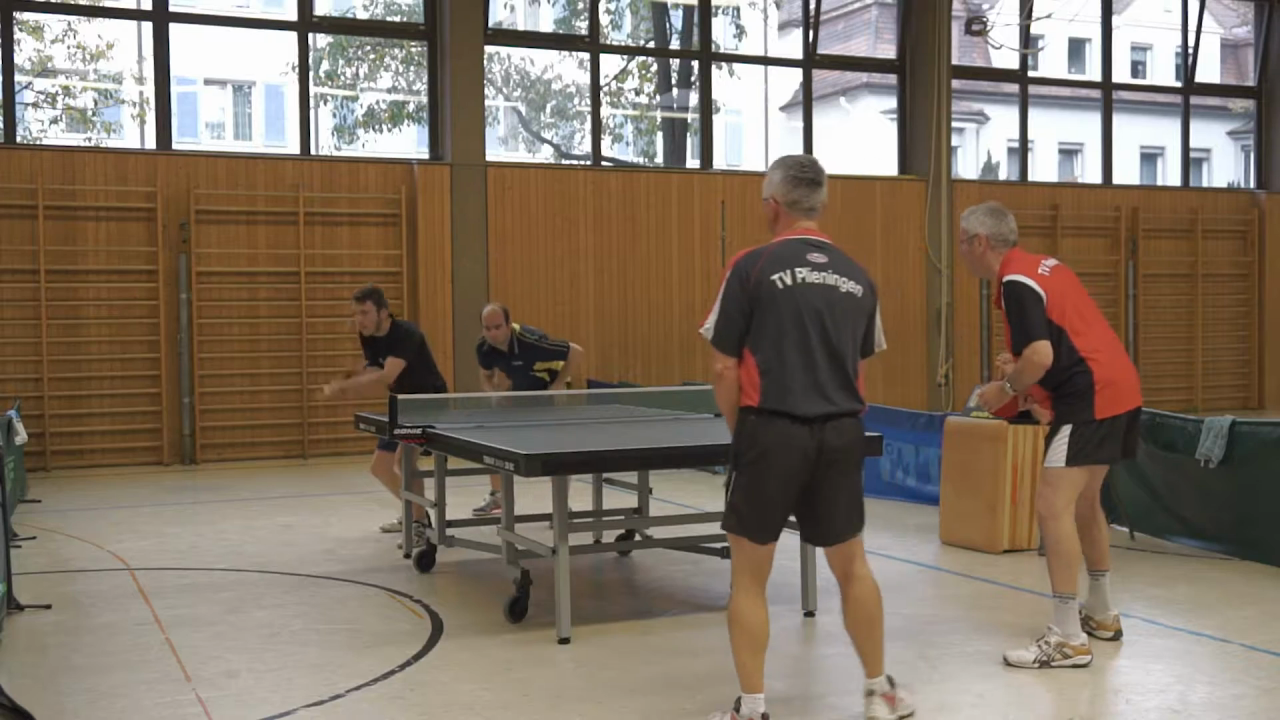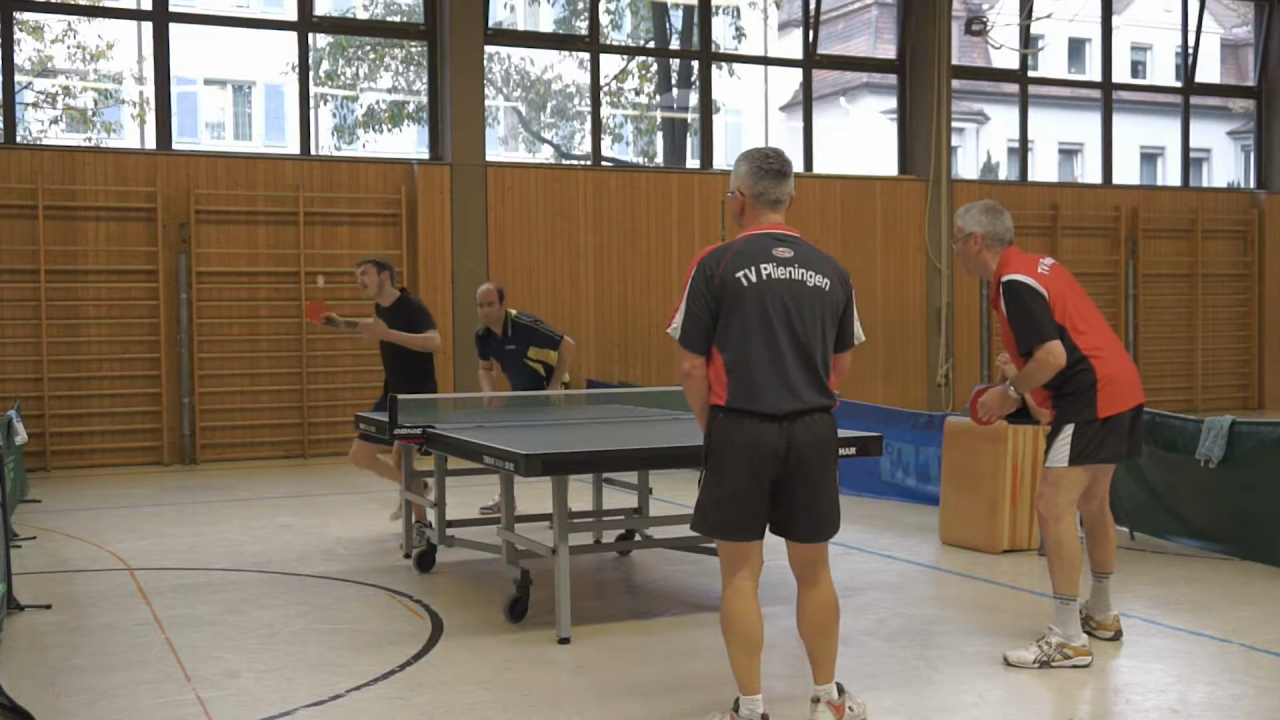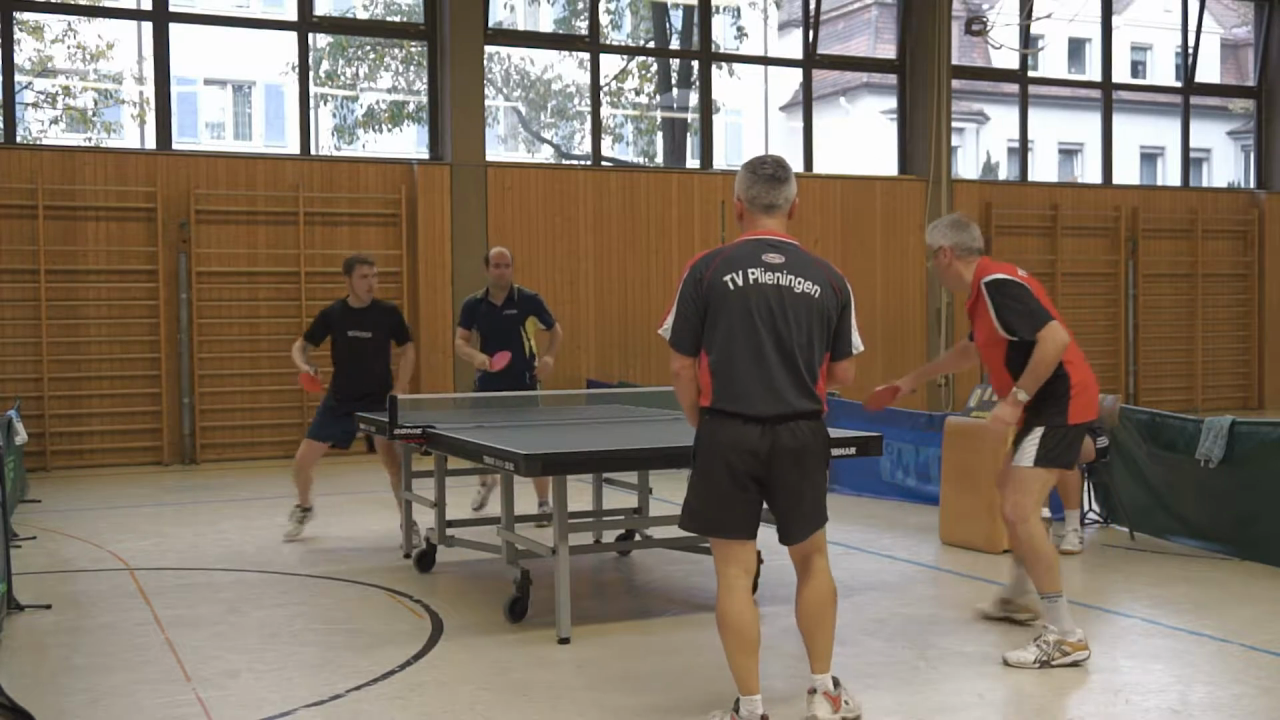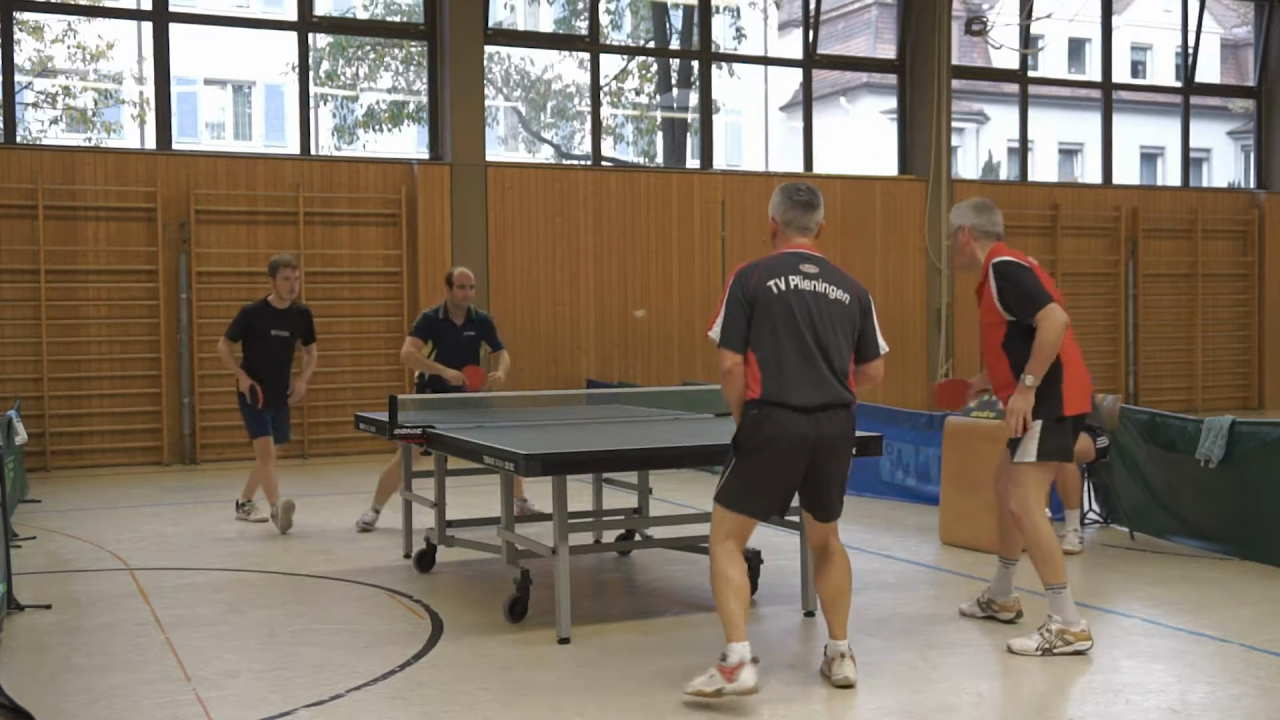
dt=0.7s
person 1, frame 1
left shoulder: (751, 268)
right shoulder: (857, 278)
left elbow: (724, 367)
left wrist: (740, 432)
left hip: (771, 432)
right hip: (840, 434)
left knee: (748, 576)
right knee: (852, 566)
person 1, frame 2
left shoulder: (717, 264)
right shoulder: (831, 271)
left elbow: (693, 367)
right elbow: (840, 364)
left wrist: (710, 430)
left hip: (742, 433)
right hip: (813, 433)
left knee: (740, 575)
right knee: (813, 572)
person 1, frame 3
left shoulder: (708, 270)
right shoulder: (828, 279)
left elbow: (682, 367)
right elbow: (844, 375)
left wrist: (701, 430)
left hip: (729, 435)
right hip: (800, 436)
left knee: (735, 574)
right knee: (812, 561)
person 1, frame 4
left shoulder: (751, 278)
right shoulder: (852, 289)
left elbow: (730, 365)
right elbow: (872, 373)
left wrist: (740, 422)
left hip: (773, 424)
right hip: (834, 427)
left knee: (726, 540)
right knee: (825, 540)
left ankle: (737, 660)
right ankle: (839, 653)
person 2, frame 1
left shoulder: (1016, 283)
right shoulder: (1043, 265)
left elbow: (1039, 356)
left wrist: (1005, 388)
right wrist: (1023, 384)
left hip: (1090, 400)
right hip: (1117, 389)
left knee: (1052, 506)
right knee: (1083, 501)
left ankle: (1068, 638)
right ankle: (1100, 613)
person 2, frame 2
left shoulder: (1014, 284)
right shoulder: (1035, 264)
left elbow: (1051, 356)
left wrist: (1008, 393)
right wrist: (1019, 386)
left hip: (1091, 399)
right hip: (1117, 387)
left knee: (1053, 508)
right knee: (1091, 502)
left ankle: (1068, 639)
right ankle: (1101, 615)
person 2, frame 3
left shoulder: (997, 285)
right shoulder: (984, 285)
left elbow: (1056, 337)
right elbow: (972, 348)
left wrist: (1015, 400)
right wrist: (911, 379)
left hip: (1058, 404)
right hip: (1049, 404)
left knee: (1020, 512)
right knee: (1012, 495)
left ankle: (1064, 636)
right ankle: (1018, 596)
person 2, frame 4
left shoulder: (1004, 269)
right shoulder: (1000, 271)
left elbow: (1056, 320)
left wrist: (1026, 387)
right wrist: (984, 377)
left hip: (1050, 402)
right hip: (1045, 401)
left knee: (1024, 506)
right knee: (1007, 491)
left ankle: (1068, 624)
right ankle: (1000, 597)
person 3, frame 1
left shoulder: (406, 333)
right shoulder: (367, 338)
left elbow: (387, 377)
right elbow: (379, 380)
left wrist: (345, 387)
right wrist: (357, 380)
left knee: (404, 457)
right knee: (380, 467)
left ankle: (420, 525)
right ankle: (414, 514)
person 3, frame 2
left shoulder: (412, 307)
right shoulder: (381, 308)
left elbow: (434, 342)
left wrist: (389, 334)
right wrist: (342, 323)
left hip: (418, 396)
right hip: (391, 396)
left knee: (400, 455)
right knee: (359, 456)
left ankle: (420, 523)
right ankle: (413, 486)
person 3, frame 3
left shoulder: (389, 313)
right shoulder: (331, 314)
left elbow: (408, 350)
right elbow: (301, 345)
left wrist: (398, 390)
right wrist: (303, 364)
left hip: (377, 400)
right hip: (338, 400)
left knee: (390, 456)
right knee: (304, 459)
left ankle: (411, 523)
right ankle: (303, 507)
person 3, frame 4
left shoulder: (302, 314)
right shoulder: (251, 313)
left elbow: (311, 352)
right elbow: (223, 346)
left wrist: (303, 381)
right wrist: (241, 376)
left hip: (282, 395)
right hip: (254, 394)
left knee: (269, 455)
right knee: (266, 451)
left ankle: (245, 502)
right ankle: (276, 509)
person 4, frame 1
left shoulder: (531, 342)
right shoulder: (483, 347)
left elbow: (576, 353)
right elbow: (487, 375)
left wrist: (558, 384)
right wrist: (492, 394)
left hip: (550, 389)
right hip: (520, 390)
right ankle: (497, 495)
person 4, frame 2
left shoulder: (526, 325)
right shoulder: (482, 335)
left elbow: (568, 346)
right elbow: (485, 369)
left wrist: (554, 387)
right wrist: (489, 392)
left hip: (548, 387)
right hip: (520, 390)
person 4, frame 3
left shoulder: (529, 300)
right shoulder: (473, 304)
left elbow: (555, 330)
right elbow: (460, 341)
left wrist: (549, 357)
right wrist: (475, 356)
left hip: (523, 383)
right hip: (487, 383)
left ankle: (544, 504)
right ankle: (487, 482)
person 4, frame 4
left shoulder: (483, 321)
right shoulder: (429, 319)
left elbow: (501, 354)
right elbow: (407, 354)
left wrist: (501, 373)
right wrist: (443, 371)
right hip: (431, 396)
right knee: (406, 454)
left ankle: (521, 502)
right ankle: (374, 510)
